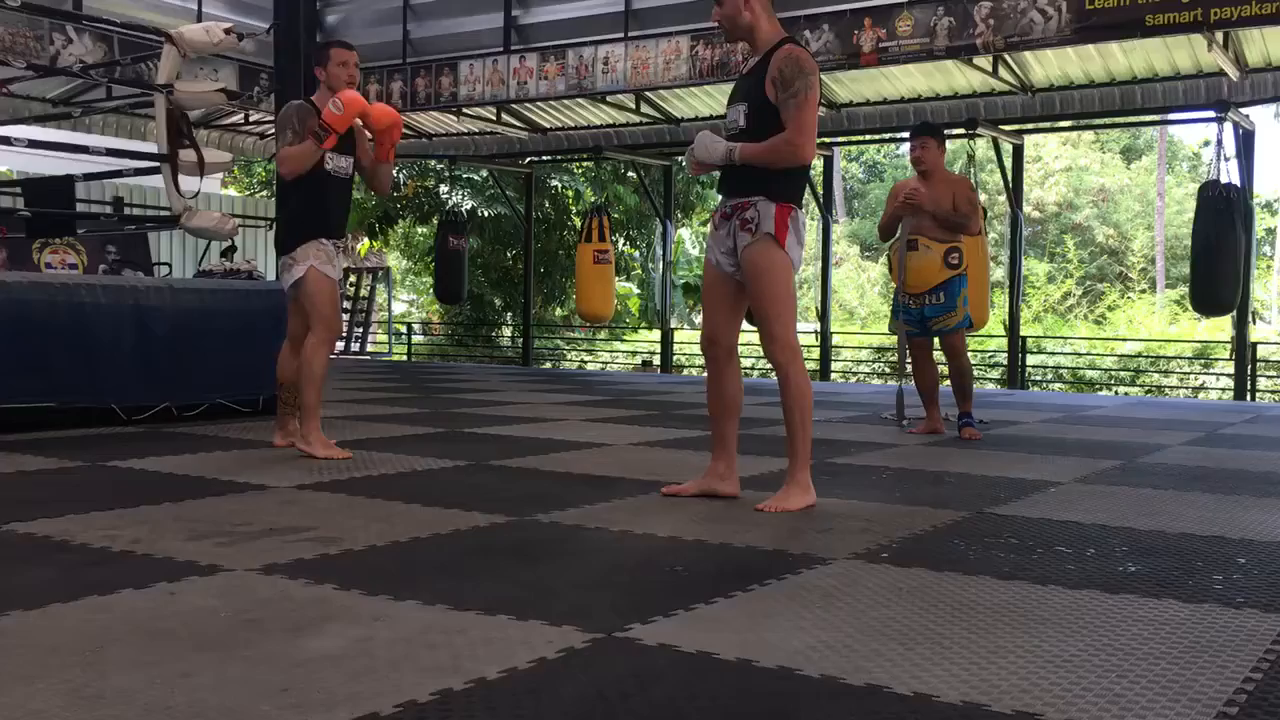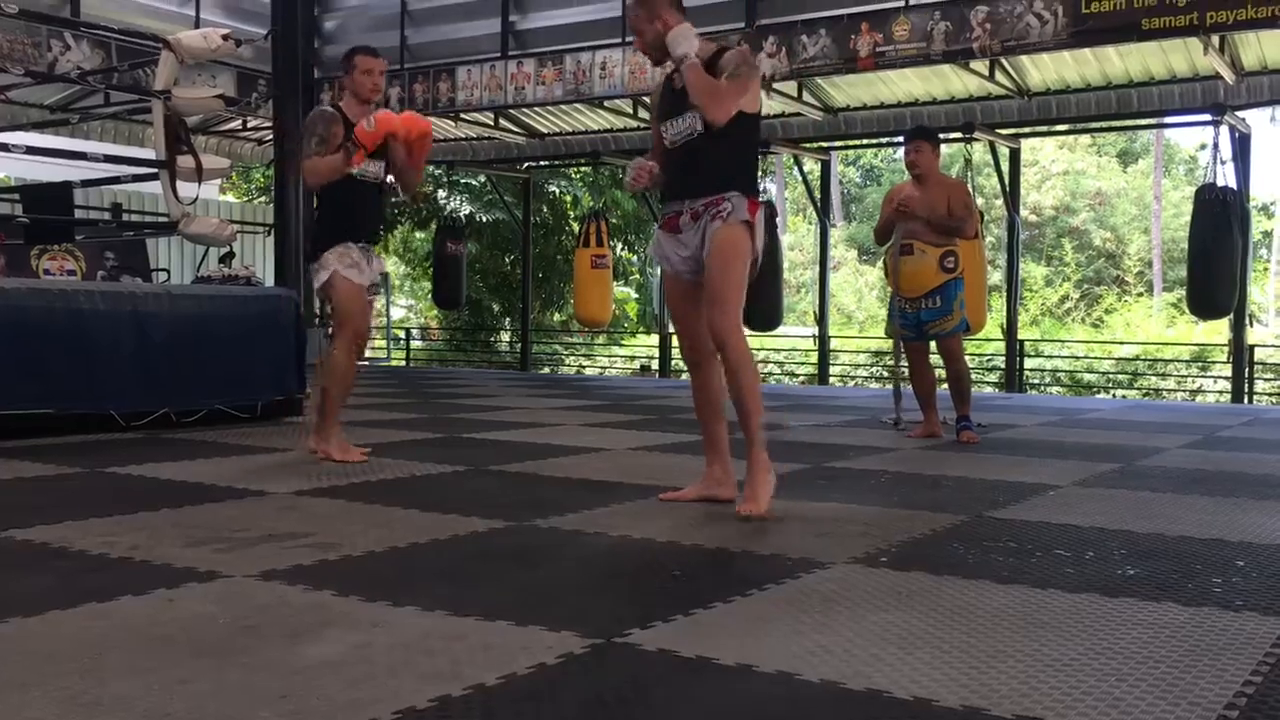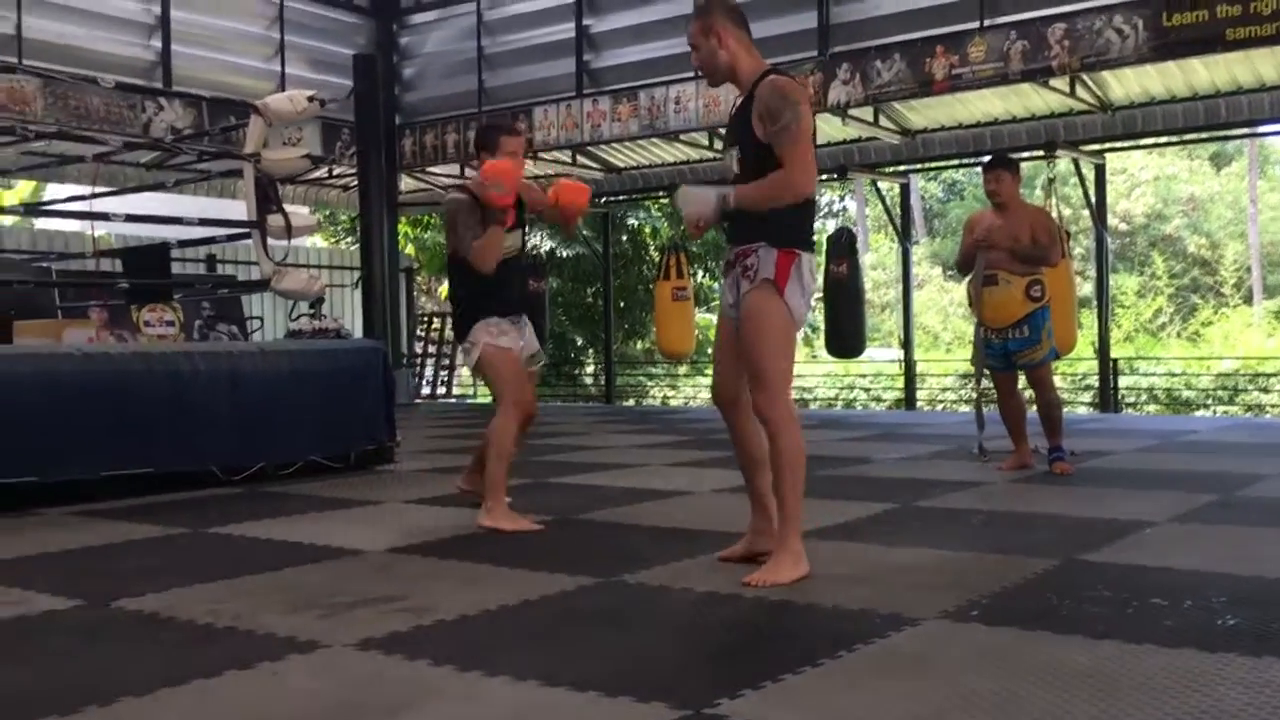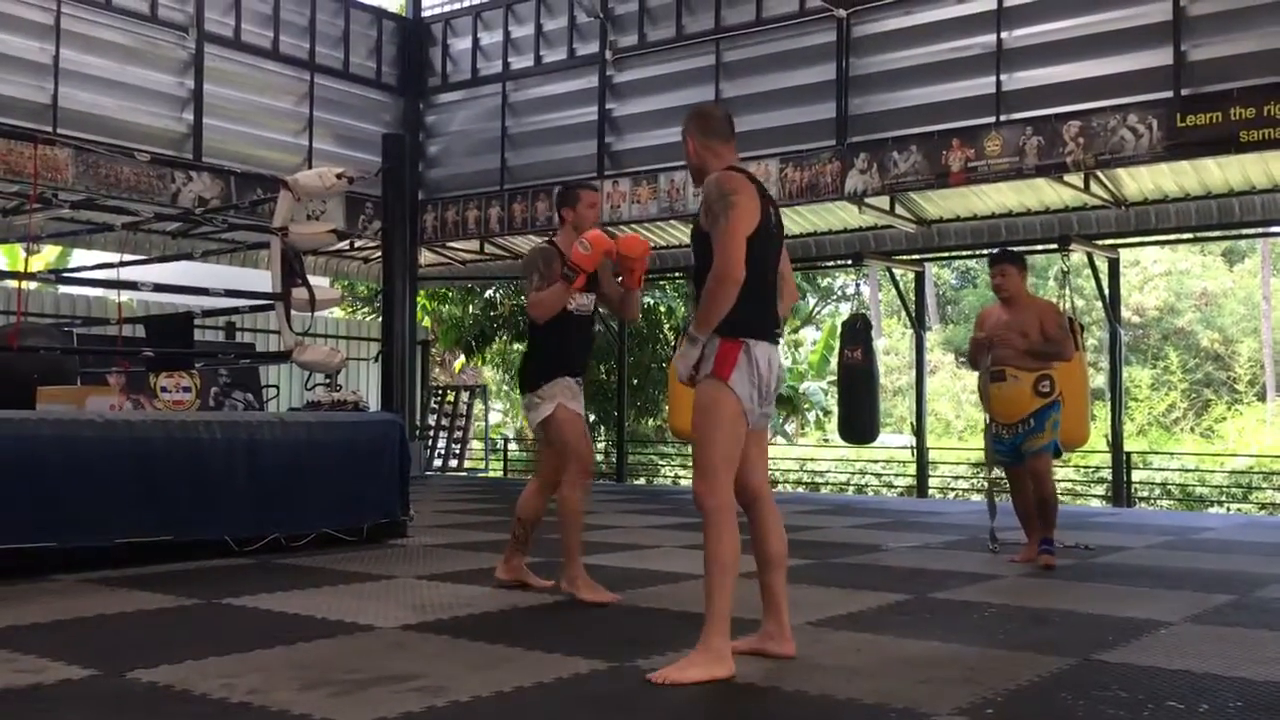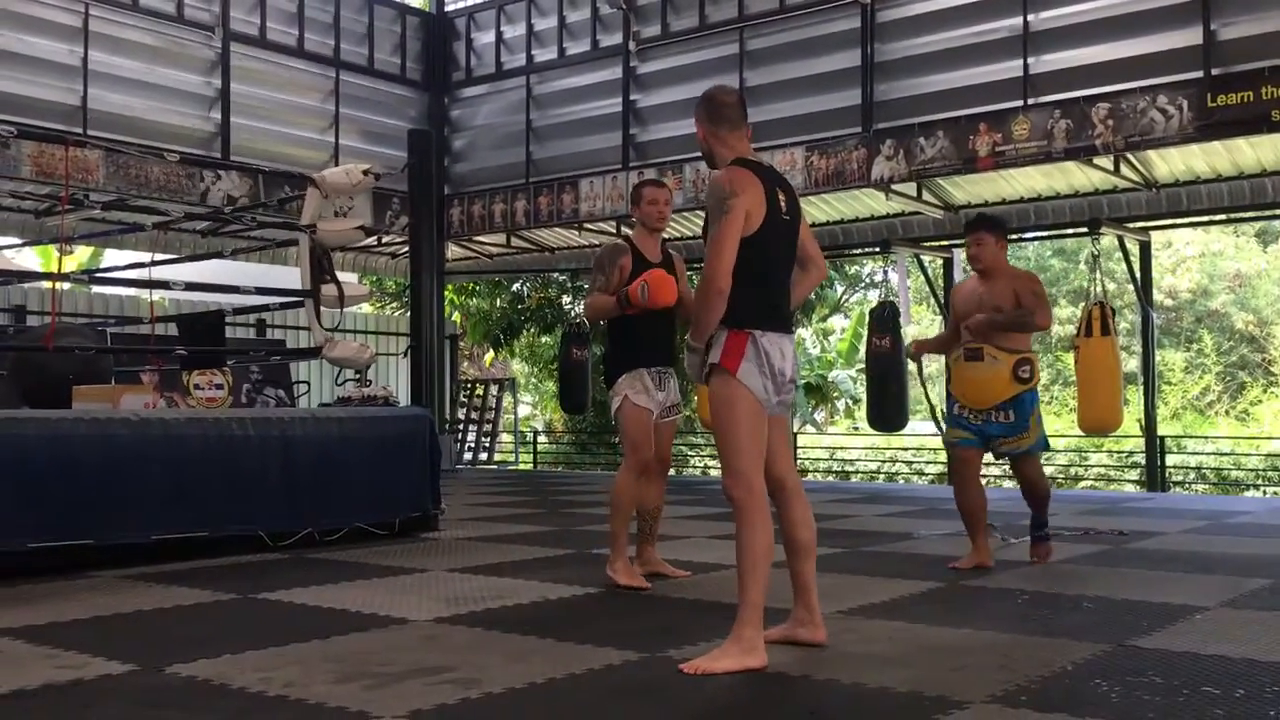
dt=1s
person 1, frame 1
left shoulder: (790, 60)
right shoulder: (752, 70)
left elbow: (801, 147)
left wrist: (726, 152)
right wrist: (712, 160)
left hip: (768, 217)
right hip: (730, 218)
left knee: (781, 349)
right knee: (715, 345)
left ankle: (800, 480)
right ankle: (721, 471)
person 1, frame 2
left shoulder: (736, 62)
right shoulder: (664, 90)
left elbow: (717, 111)
left wrist: (688, 56)
right wrist: (645, 172)
left hip: (729, 209)
right hip: (675, 223)
left knee: (723, 329)
right knee: (695, 352)
left ankle: (758, 466)
right ankle: (718, 474)
person 1, frame 3
left shoulder: (779, 92)
right shoulder: (747, 103)
left elbow: (800, 179)
left wrist: (721, 199)
right wrist: (716, 208)
left hip: (775, 261)
right hip: (746, 262)
left knee: (770, 403)
right knee: (728, 395)
left ankle: (791, 549)
right ankle: (764, 526)
person 1, frame 4
left shoulder: (723, 186)
right shoulder: (758, 195)
left elbow: (728, 272)
right elbow: (787, 290)
left wrist: (694, 339)
left hip: (732, 353)
right hip: (759, 353)
left knee: (714, 497)
right knee: (755, 492)
left ankle: (714, 648)
right ankle: (776, 628)
person 1, frame 5
left shoulder: (729, 183)
right shoulder: (778, 185)
left elbow: (717, 282)
right elbow: (814, 265)
left wrist: (696, 343)
left hip: (743, 345)
right hip: (777, 343)
left knee: (745, 488)
right knee: (782, 482)
left ankle: (747, 639)
right ankle: (807, 616)
person 2, frame 1
left shoulder: (354, 128)
right shoulder: (299, 113)
left elbow: (381, 185)
right elbow: (286, 166)
left wrist: (386, 143)
right wrist: (326, 130)
left hip: (327, 242)
right hip: (302, 239)
left knee: (299, 337)
right knee: (326, 328)
left ankle: (286, 426)
right ankle: (311, 433)
person 2, frame 2
left shoulder: (383, 128)
right shoulder: (326, 119)
left elbow: (411, 186)
right elbow: (311, 174)
right wrist: (356, 146)
left hip: (367, 248)
right hip: (333, 245)
left knee: (351, 342)
right knee: (351, 334)
left ankle: (323, 431)
right ankle: (328, 436)
person 2, frame 3
left shoulder: (520, 193)
right shoulder: (460, 203)
left elbow: (558, 215)
right elbow: (485, 262)
right wrist: (502, 212)
left hip: (515, 318)
right hip: (481, 322)
left knee: (523, 411)
right knee: (515, 402)
left ankle: (476, 476)
right ankle: (494, 507)
person 2, frame 4
left shoulder: (594, 259)
right shoulder: (544, 257)
left elbow: (629, 313)
right elbow: (539, 310)
left wrist: (632, 273)
right wrist: (574, 271)
left hip: (569, 379)
right hip: (546, 379)
left knee: (549, 476)
right knee: (581, 467)
left ankle: (512, 561)
right ankle: (575, 575)
person 2, frame 5
left shoulder: (674, 261)
right shoulder: (617, 253)
left elbow: (689, 312)
right elbow: (591, 308)
right wrist: (628, 298)
left hip: (665, 371)
right hip: (629, 371)
left knee: (659, 465)
right knee: (638, 459)
left ankle: (646, 555)
right ankle: (617, 557)
person 3, frame 1
left shoulder: (958, 184)
right shoulder: (901, 188)
left elbow: (972, 225)
right elbow: (883, 234)
left wrist: (929, 209)
right wrist: (897, 212)
left hip: (944, 278)
left knee: (954, 348)
right knee: (918, 350)
left ankle: (965, 417)
right ankle: (932, 417)
person 3, frame 2
left shoulder: (954, 188)
right shoulder: (896, 192)
left elbow: (968, 229)
right elbow: (879, 238)
left wrist: (924, 215)
right wrist: (891, 218)
left hip: (940, 282)
right hip: (905, 284)
left knee: (952, 352)
right knee: (915, 354)
left ankle: (964, 420)
right ankle: (930, 421)
person 3, frame 3
left shoulder: (1036, 216)
right shoulder: (976, 221)
left elbow: (1052, 256)
right elbow: (962, 268)
left wrist: (1008, 246)
right wrist: (971, 251)
left hip: (1027, 311)
right hip: (990, 315)
left knee: (1042, 381)
right knee: (1004, 386)
left ankle: (1057, 451)
right ankle: (1021, 451)
person 3, frame 4
left shoulder: (1044, 310)
right shoulder: (986, 316)
left elbow: (1066, 351)
right elbow: (976, 364)
left wrist: (1024, 345)
right wrist: (975, 349)
left hip: (1038, 403)
right hip: (1002, 408)
left knee: (1039, 471)
right knee: (1016, 477)
left ankle: (1046, 543)
right ankle: (1033, 542)
person 3, frame 5
left shoulder: (1022, 281)
right shoulder: (961, 289)
left elbow: (1042, 320)
left wrist: (990, 321)
right wrist: (923, 346)
left hip: (1012, 392)
right hip: (967, 394)
left knee: (1028, 470)
right knee: (961, 467)
left ankle: (1039, 527)
right ankle: (979, 549)
